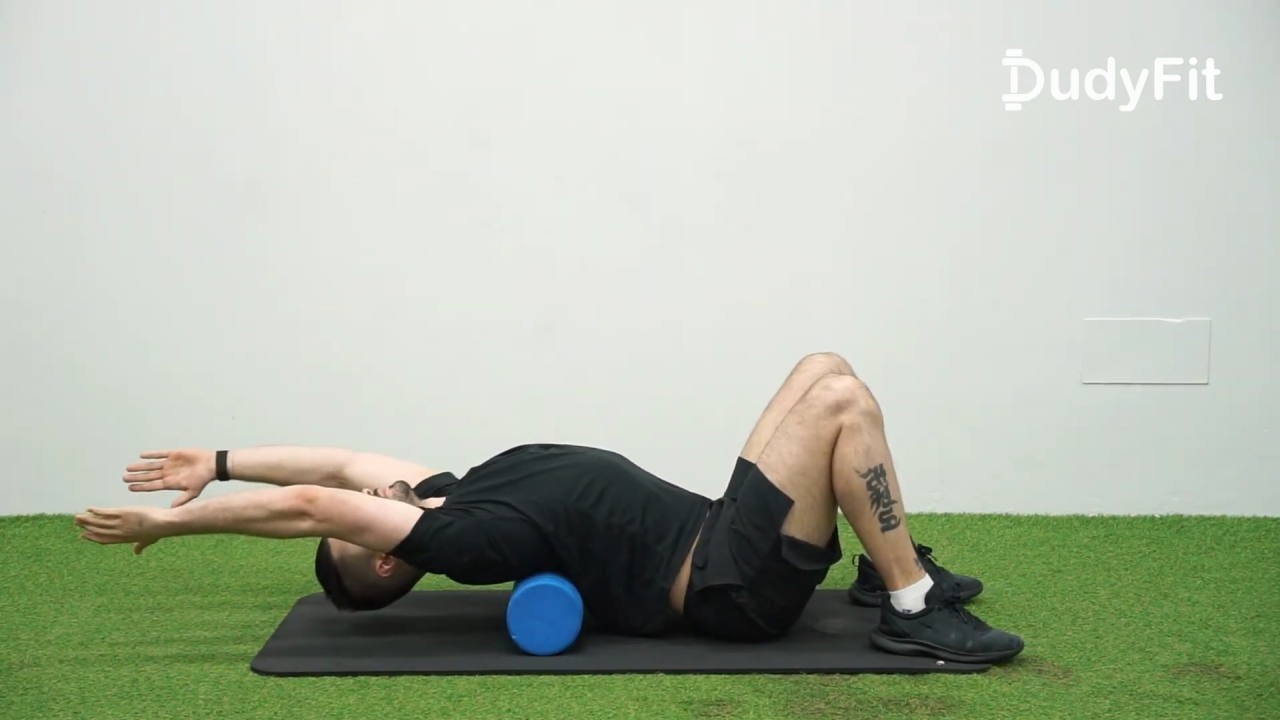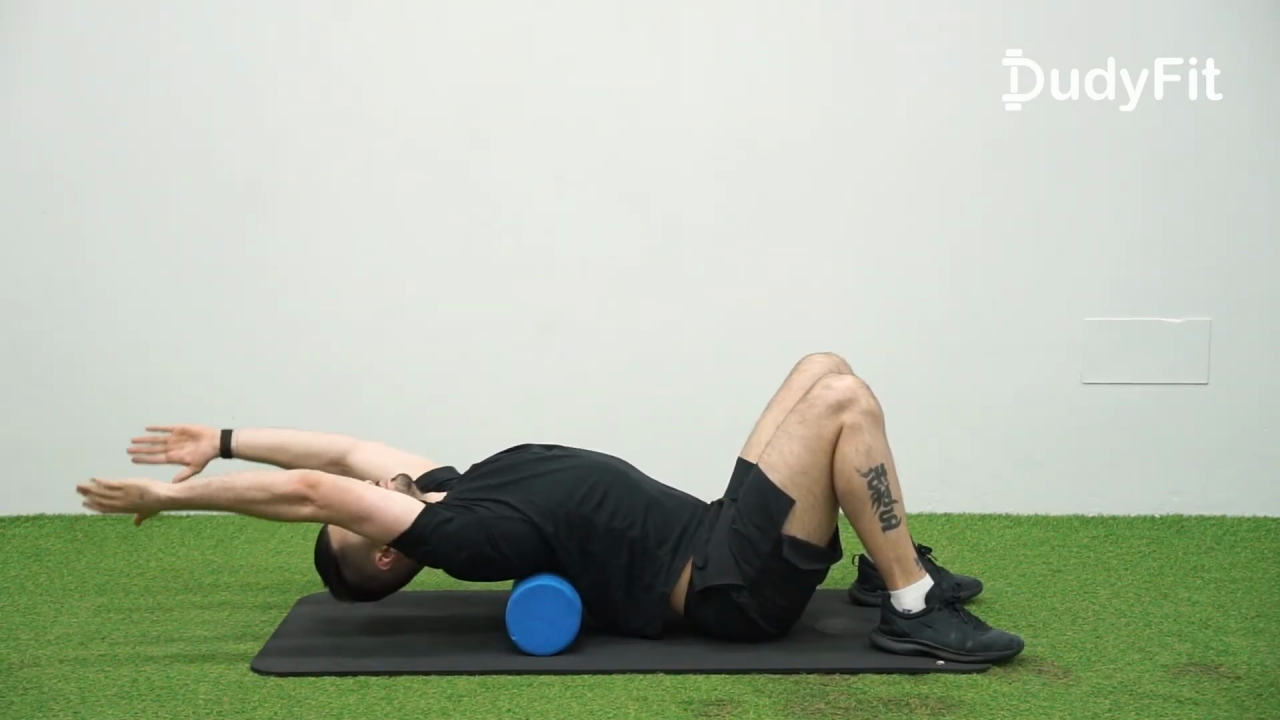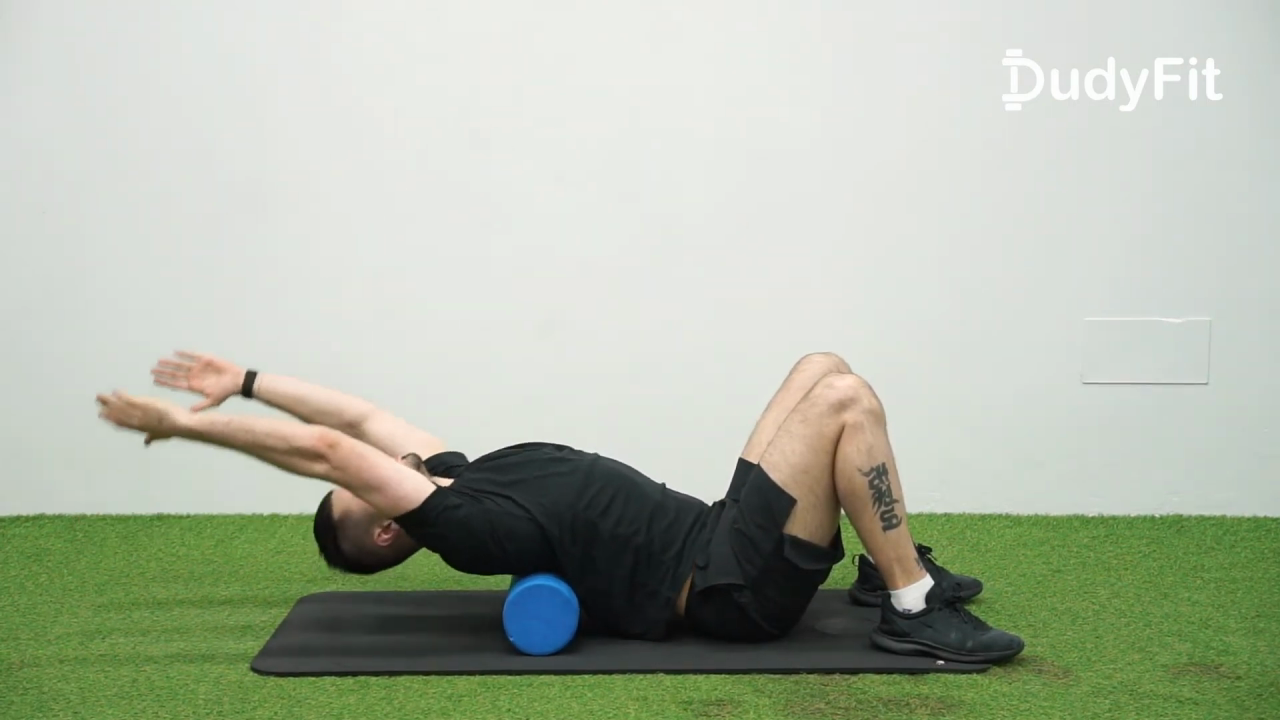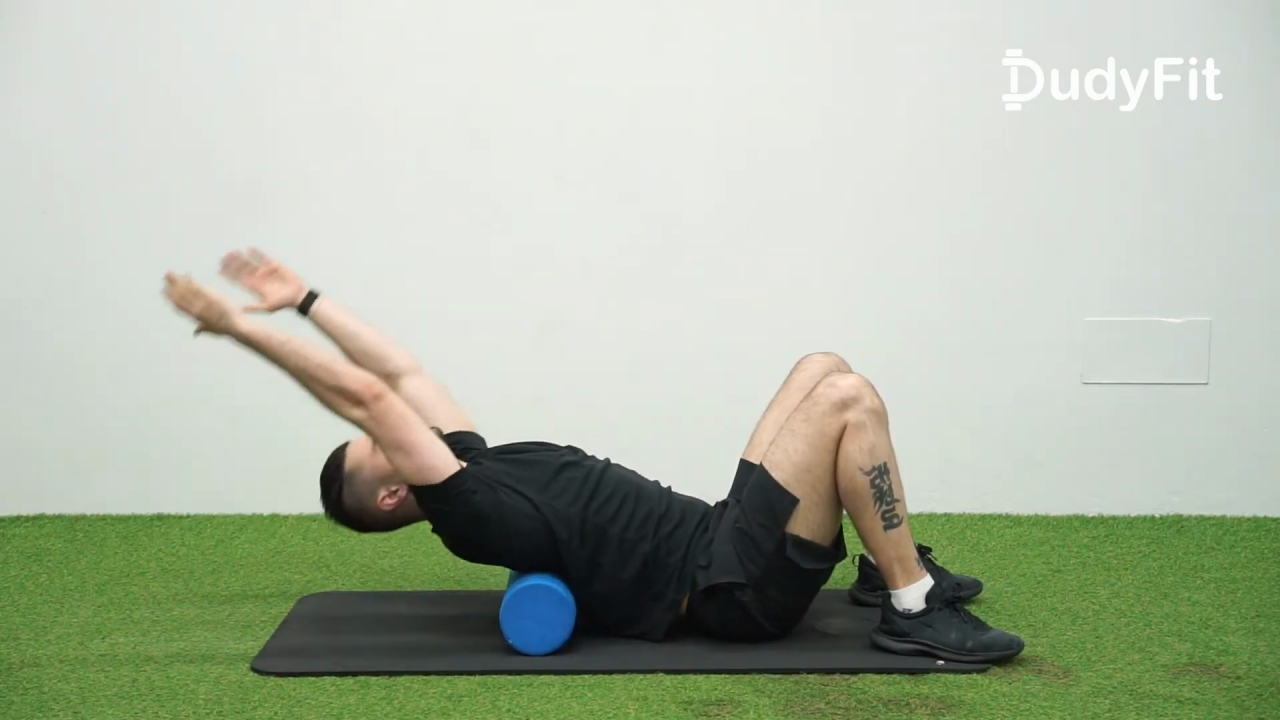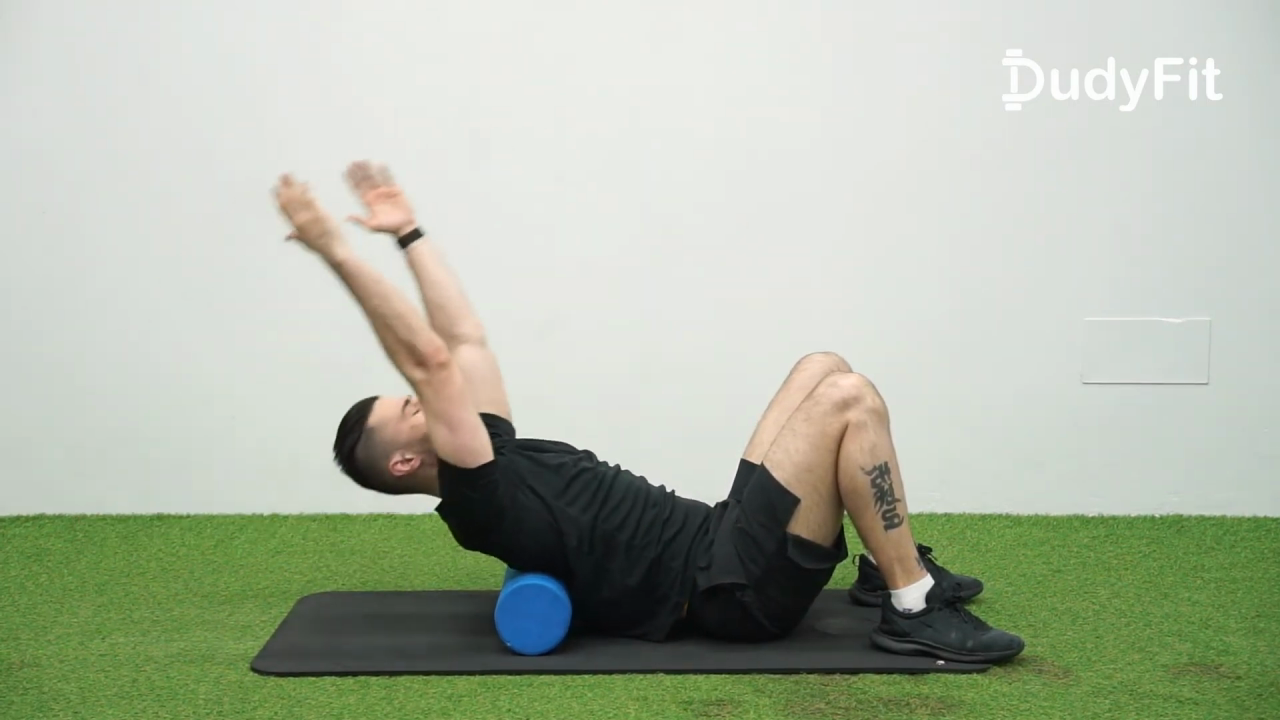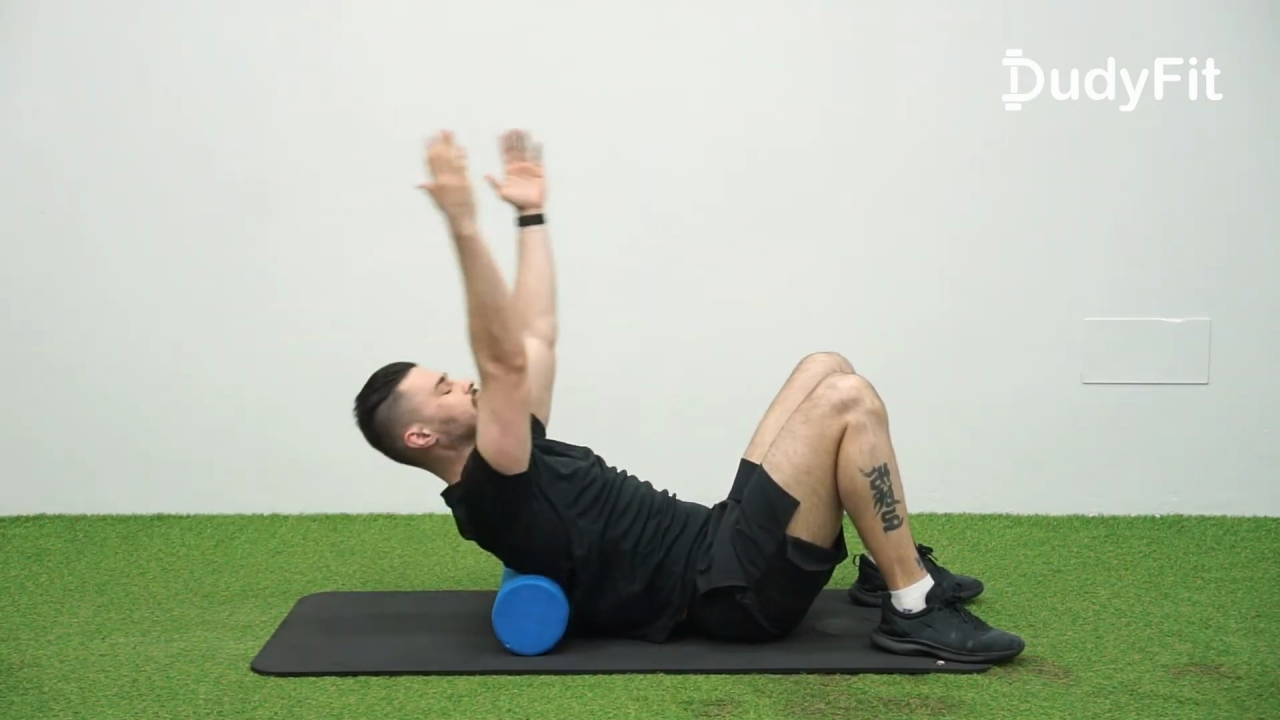
dt=0.2s
person 1, frame 1
left shoulder: (456, 496)
right shoulder: (462, 541)
left elbow: (340, 463)
right elbow: (312, 502)
left wrist: (217, 464)
right wrist: (169, 519)
left hip: (722, 538)
right hip: (734, 582)
left knee: (826, 371)
right knee: (842, 402)
left ankle: (894, 568)
right ankle: (914, 610)
person 1, frame 2
left shoulder: (456, 489)
right shoulder: (461, 535)
left elbow: (347, 452)
right elbow: (313, 486)
left wrist: (218, 442)
right wrist: (170, 489)
left hip: (720, 539)
right hip: (733, 583)
left knee: (825, 370)
right knee: (843, 401)
left ankle: (894, 571)
right ankle: (915, 611)
person 1, frame 3
left shoulder: (459, 482)
right shoulder: (464, 526)
left elbow: (362, 420)
right elbow: (330, 447)
left wrist: (239, 382)
right wrist: (186, 420)
left hip: (716, 544)
right hip: (731, 587)
left knee: (825, 371)
right knee: (845, 401)
left ankle: (893, 571)
right ankle: (915, 613)
person 1, frame 4
left shoulder: (470, 470)
right shoulder: (471, 509)
left elbow: (400, 377)
right elbow: (366, 395)
left wrist: (301, 299)
right wrist: (239, 328)
left hip: (714, 547)
right hip: (731, 590)
left knee: (823, 370)
right knee: (848, 399)
left ankle: (893, 571)
right ankle: (918, 607)
person 1, frame 5
left shoulder: (486, 461)
right shoulder: (482, 499)
left elbow: (463, 343)
right elbow: (429, 360)
left wrist: (405, 233)
right wrist: (334, 252)
left hip: (713, 553)
right hip: (732, 590)
left knee: (824, 371)
right knee: (849, 398)
left ankle: (891, 571)
right ankle: (915, 610)
person 1, frame 6
left shoulder: (512, 461)
right shoulder: (486, 498)
left elbow: (534, 343)
right elbow: (504, 359)
left wrist: (529, 214)
right wrist: (461, 225)
left hip: (719, 553)
right hip: (735, 589)
left knee: (826, 371)
right knee: (848, 402)
left ankle: (893, 567)
right ankle: (915, 611)
